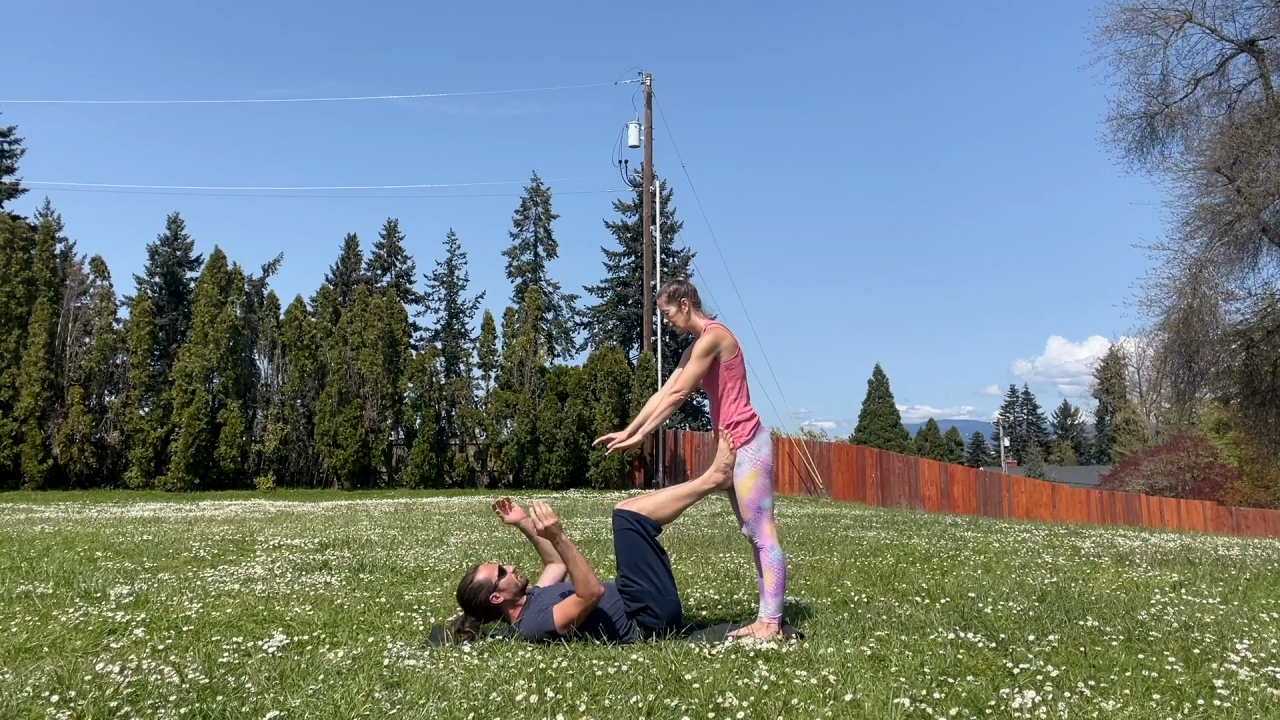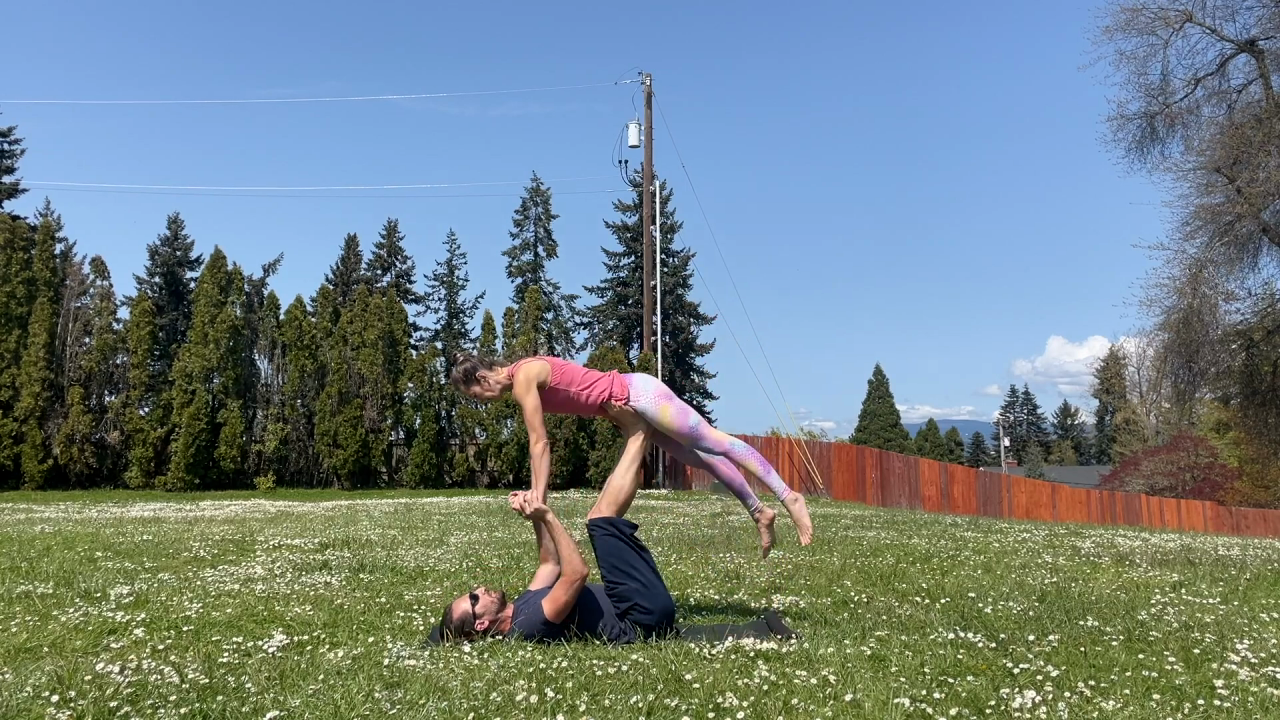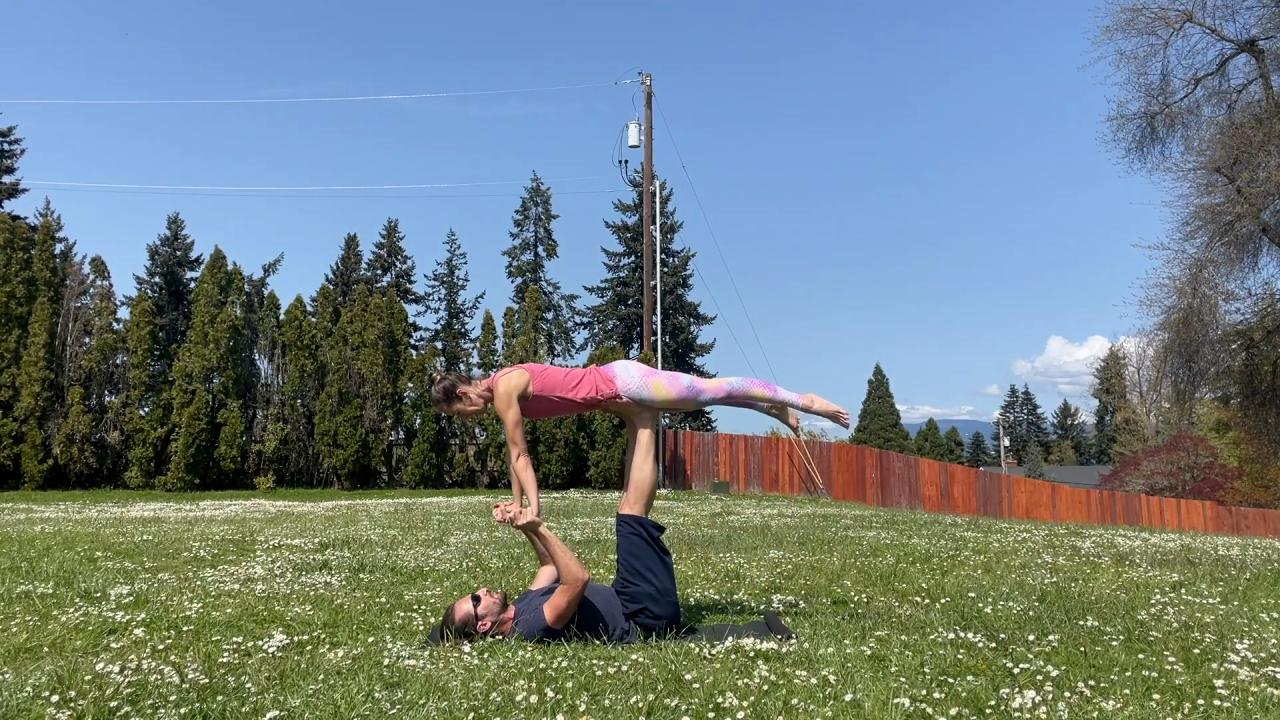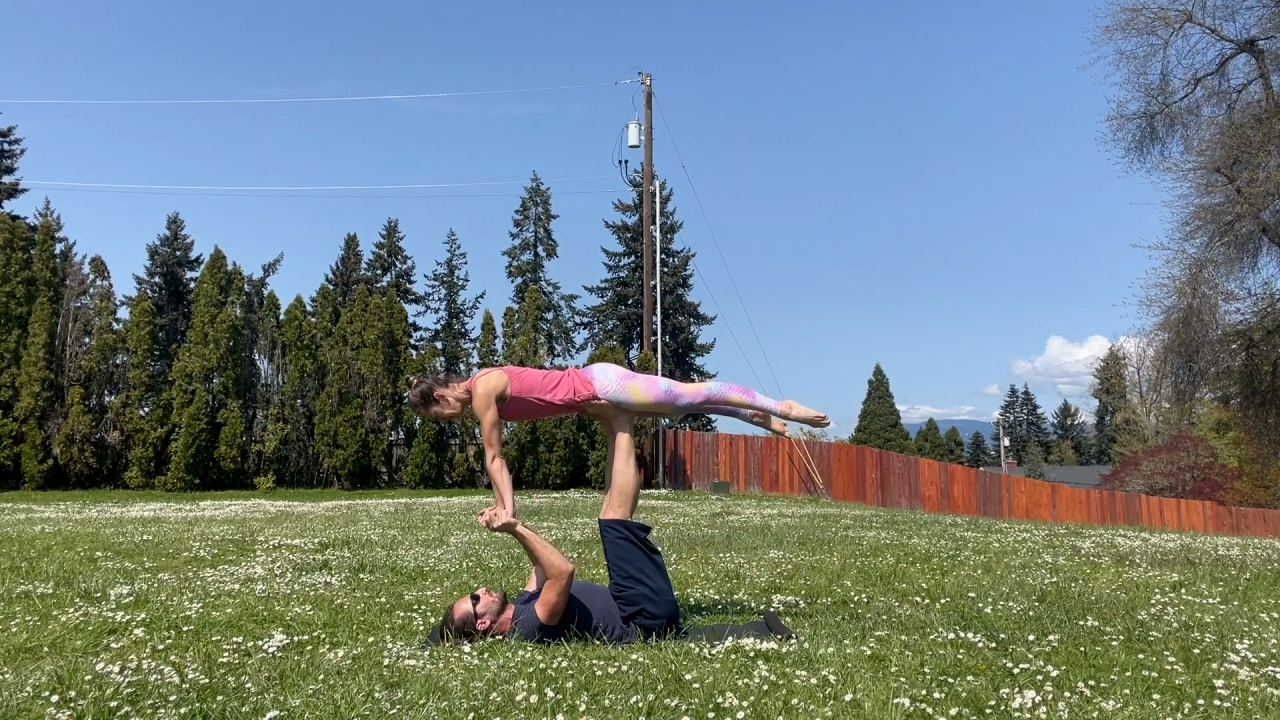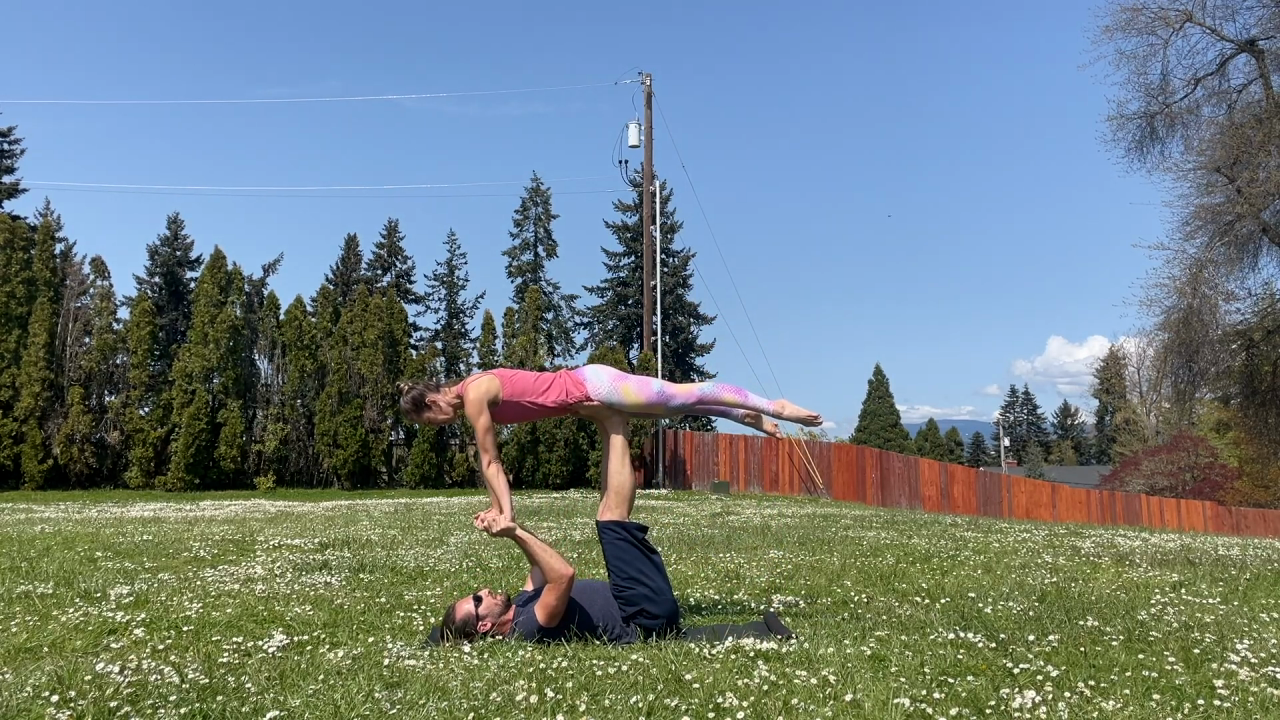
dt=1s
person 1, frame 1
left shoulder: (713, 336)
right shoulder: (696, 347)
left elbow: (678, 395)
right elbow: (664, 391)
left wrist: (639, 436)
right wrist: (626, 432)
left hip: (747, 442)
right hip: (735, 445)
left knee: (763, 533)
right knee: (754, 533)
left ankle: (771, 622)
right ankle: (766, 618)
person 1, frame 2
left shoulder: (523, 378)
right shoulder: (523, 379)
left elbow: (540, 444)
right elbow: (539, 445)
left wrist: (538, 500)
right wrist: (534, 494)
left hip: (633, 394)
right hip: (627, 401)
left knee: (715, 443)
right knee: (699, 456)
left ankle: (789, 499)
right ankle: (759, 512)
person 1, frame 3
left shoulder: (504, 388)
right shoulder: (504, 392)
left elbow: (521, 455)
right elbow: (517, 454)
left wrist: (535, 509)
right wrist: (517, 503)
left hip: (620, 385)
right hip: (615, 393)
left knee: (713, 390)
right knee: (706, 395)
left ankle: (802, 401)
right ankle: (772, 408)
person 1, frame 4
left shoulder: (483, 389)
right shoulder: (483, 393)
left elbow: (494, 456)
right elbow: (495, 455)
left wrist: (509, 509)
right wrist: (502, 505)
left hip: (599, 387)
right hip: (593, 398)
left knee: (693, 396)
right knee: (685, 404)
left ankle: (779, 408)
right ankle: (757, 417)
person 1, frame 5
left shoulder: (474, 395)
right shoulder: (474, 395)
left elbow: (490, 460)
right elbow: (490, 460)
left wrist: (508, 513)
right wrist: (498, 507)
left hip: (591, 388)
right hip: (585, 397)
left knee: (687, 395)
right knee: (680, 404)
left ankle: (774, 407)
right ankle: (750, 417)
person 2, frame 1
left shoulder: (528, 602)
right shoulder: (535, 627)
left elbow: (557, 563)
right elbow: (591, 592)
left wrist: (525, 526)
right wrist: (557, 536)
left hip: (645, 617)
right hip: (648, 622)
left knee: (630, 515)
right knee: (627, 513)
left ankle: (711, 479)
right ankle: (712, 478)
person 2, frame 2
left shoulder: (523, 608)
right shoulder: (529, 626)
left elbow: (551, 564)
right elbow: (576, 573)
left wrist: (537, 520)
right wrist: (546, 515)
left hip: (643, 619)
right hip: (642, 618)
right knee: (601, 518)
person 2, frame 3
left shoulder: (524, 607)
right shoulder: (532, 627)
left elbow: (551, 564)
right elbow: (578, 578)
left wrist: (526, 528)
right wrist: (537, 527)
left hip: (645, 621)
right hip: (646, 619)
right knee: (631, 513)
person 2, frame 4
left shoulder: (521, 606)
right shoulder: (529, 629)
left elbow: (542, 567)
right elbow: (563, 570)
left wrist: (515, 528)
right wrist: (518, 528)
left hip: (640, 626)
right hip: (643, 623)
right knee: (613, 520)
person 2, frame 5
left shoulder: (521, 606)
right shoulder: (530, 628)
left elbow: (543, 566)
right elbow: (564, 574)
left wrist: (513, 532)
right wrist: (516, 533)
left hip: (648, 621)
right hip: (646, 618)
right knee: (611, 517)
